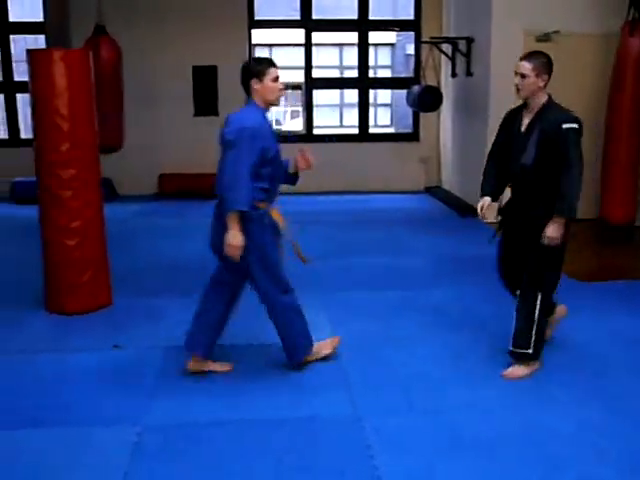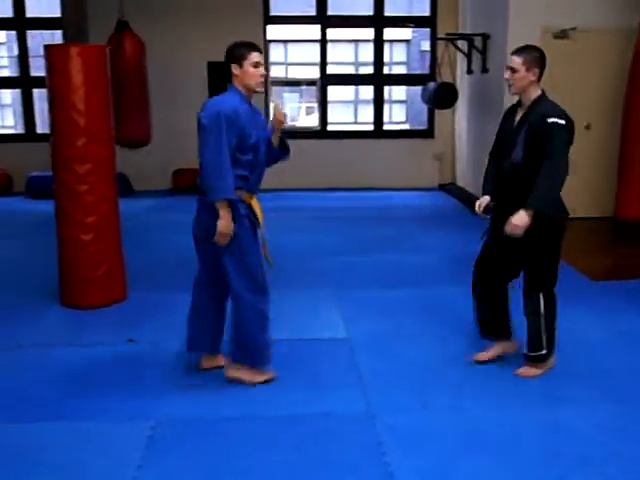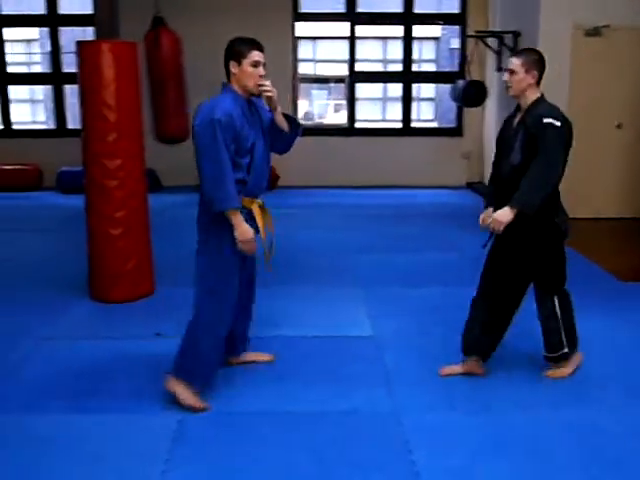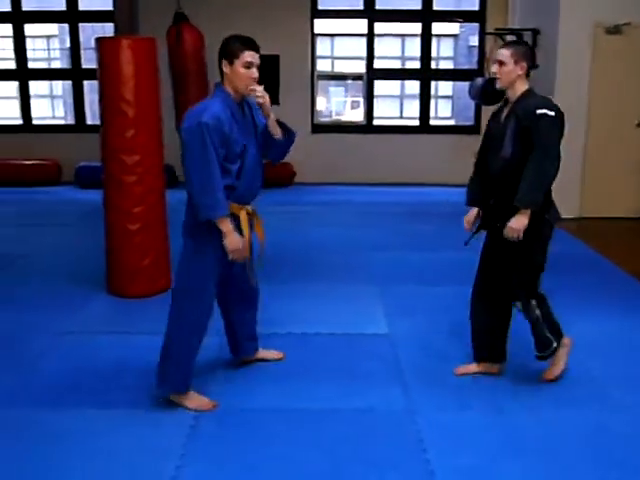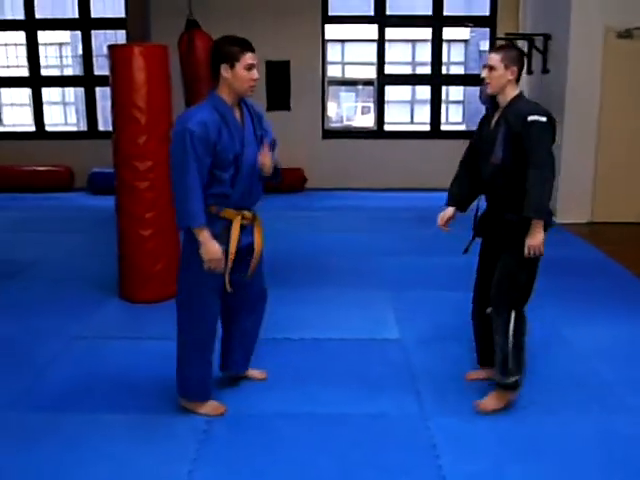
dt=0.2s
person 1, frame 1
left shoulder: (251, 121)
right shoulder: (247, 124)
right elbow: (235, 178)
left wrist: (293, 167)
right wrist: (233, 228)
left hip: (245, 218)
right hip: (248, 220)
left knee: (225, 285)
right knee: (275, 288)
left ankle: (198, 355)
right ankle: (302, 349)
person 1, frame 2
left shoulder: (247, 109)
right shoulder: (223, 109)
left elbow: (262, 158)
right elbow: (216, 166)
left wrist: (276, 133)
right wrist: (224, 213)
left hip: (235, 207)
right hip: (228, 209)
left knee: (214, 282)
right knee: (250, 286)
left ankle: (208, 353)
right ankle: (246, 362)
person 1, frame 3
left shoulder: (254, 106)
right shoulder: (217, 112)
left elbow: (282, 142)
right elbow: (217, 175)
left wrist: (275, 109)
right wrist: (238, 222)
left hip: (245, 211)
right hip: (226, 217)
left knee: (243, 286)
right knee: (218, 293)
left ankle: (235, 349)
right ankle: (184, 377)
person 1, frame 4
left shoulder: (250, 109)
right shoulder: (205, 117)
left elbow: (276, 151)
right elbow: (203, 181)
left wrist: (268, 114)
right wrist: (227, 230)
left hip: (239, 218)
right hip: (210, 224)
left knee: (242, 288)
right knee: (193, 300)
left ankle: (245, 349)
right ankle: (176, 385)
person 1, frame 5
left shoulder: (252, 114)
right shoulder: (196, 124)
left elbow: (262, 160)
right elbow: (187, 188)
left wrist: (267, 164)
right wrist: (205, 239)
left hip: (244, 225)
right hip: (211, 228)
left knee: (250, 297)
right knee: (200, 311)
left ankle: (235, 365)
right ankle: (193, 393)
person 2, frame 1
left shoulder: (562, 122)
right shoulder: (513, 118)
left elbow: (571, 174)
right elbow: (498, 159)
left wrist: (559, 219)
right wrist: (489, 193)
left hip: (545, 216)
right hip: (518, 211)
left knee: (534, 284)
right knee: (510, 272)
left ankle: (527, 356)
right ankle: (551, 311)
person 2, frame 2
left shoulder: (552, 118)
right shoulder: (512, 114)
left elbow: (554, 171)
left wrist: (528, 212)
right wrist: (489, 194)
left hip: (540, 218)
right hip: (509, 210)
left knee: (538, 286)
right knee: (486, 273)
left ankle: (541, 356)
right ankle: (502, 339)
person 2, frame 3
left shoulder: (549, 120)
right shoulder: (513, 119)
left elbow: (545, 172)
left wrist: (512, 210)
right wrist: (492, 203)
left hip: (541, 222)
right hip: (512, 219)
left knee: (549, 290)
right knee: (492, 287)
left ankle: (566, 354)
right ankle: (475, 358)
person 2, frame 4
left shoulder: (541, 111)
right shoulder: (499, 114)
left elbow: (544, 166)
right elbow: (485, 163)
left wrist: (524, 212)
right wrist: (476, 204)
left hip: (531, 218)
right hip: (500, 215)
left knee: (522, 290)
right knee: (487, 288)
left ankle: (556, 343)
right ankle: (489, 358)
person 2, frame 5
left shoulder: (532, 117)
right shoulder: (490, 118)
left elbow: (541, 173)
right elbow: (472, 166)
left wrist: (536, 224)
right wrist: (454, 204)
left hip: (521, 226)
right hip: (495, 220)
left knee: (504, 301)
right knee: (484, 298)
left ankle: (507, 384)
right ankle: (494, 362)
